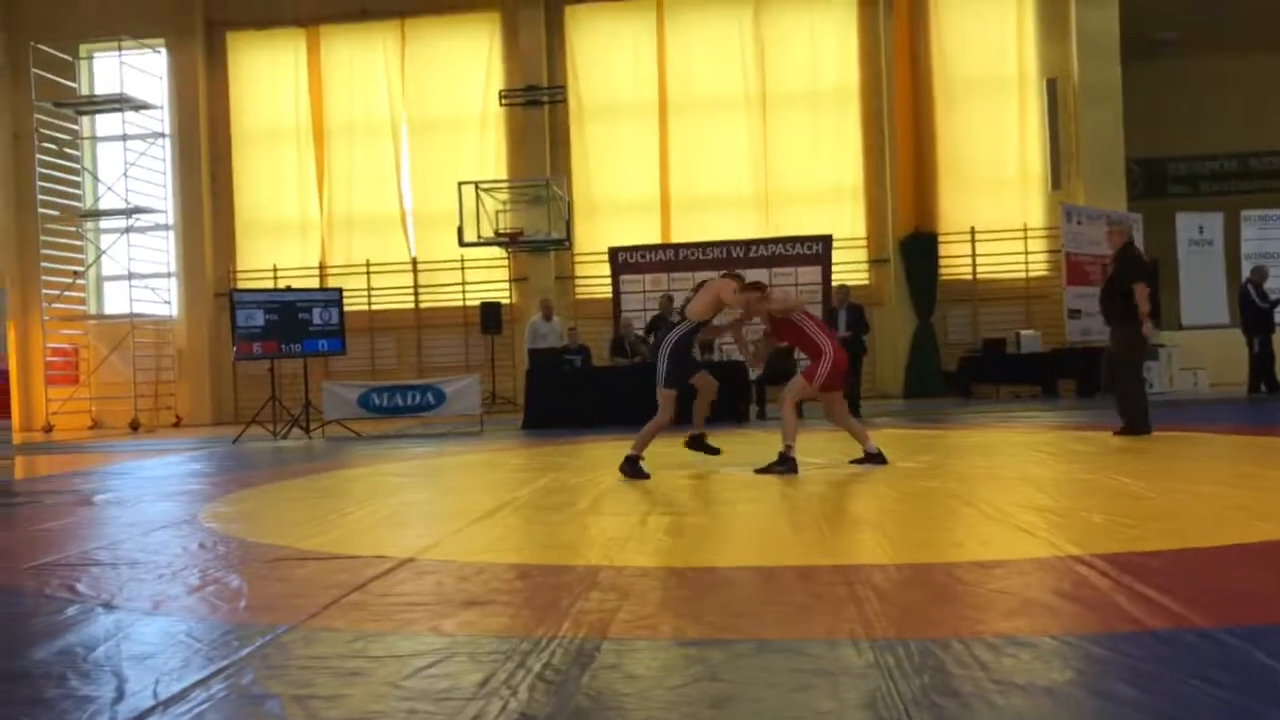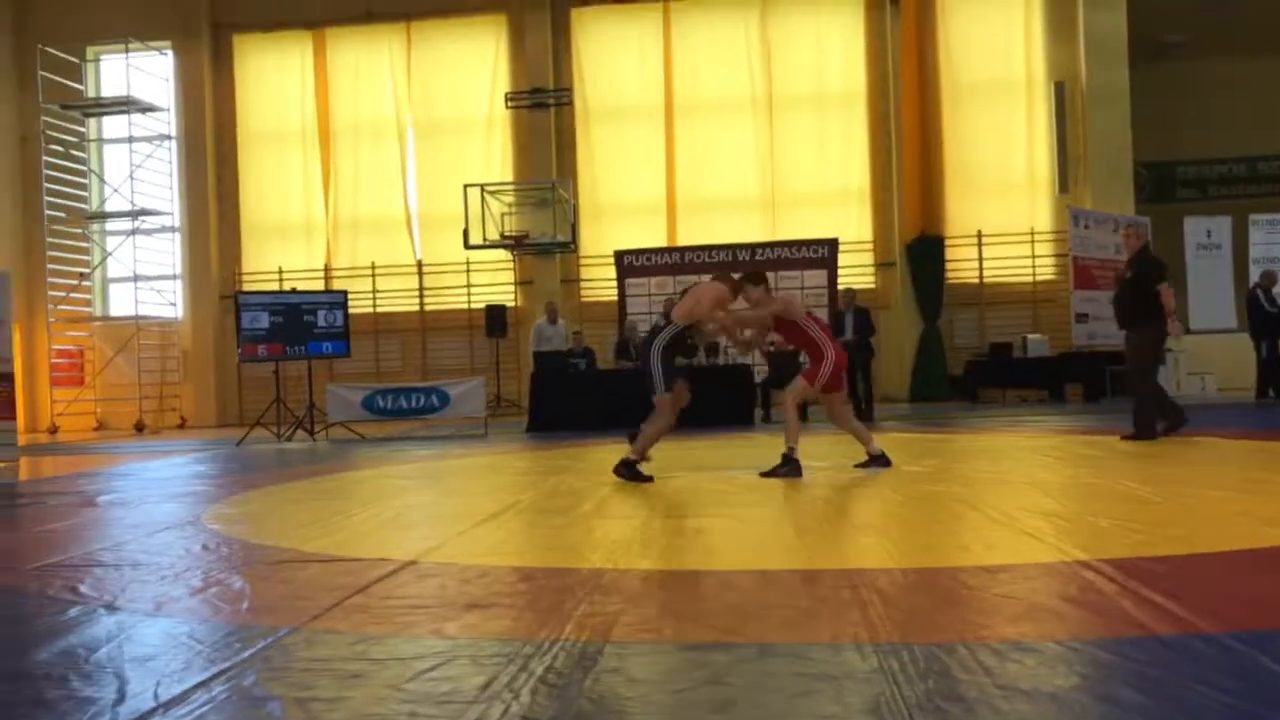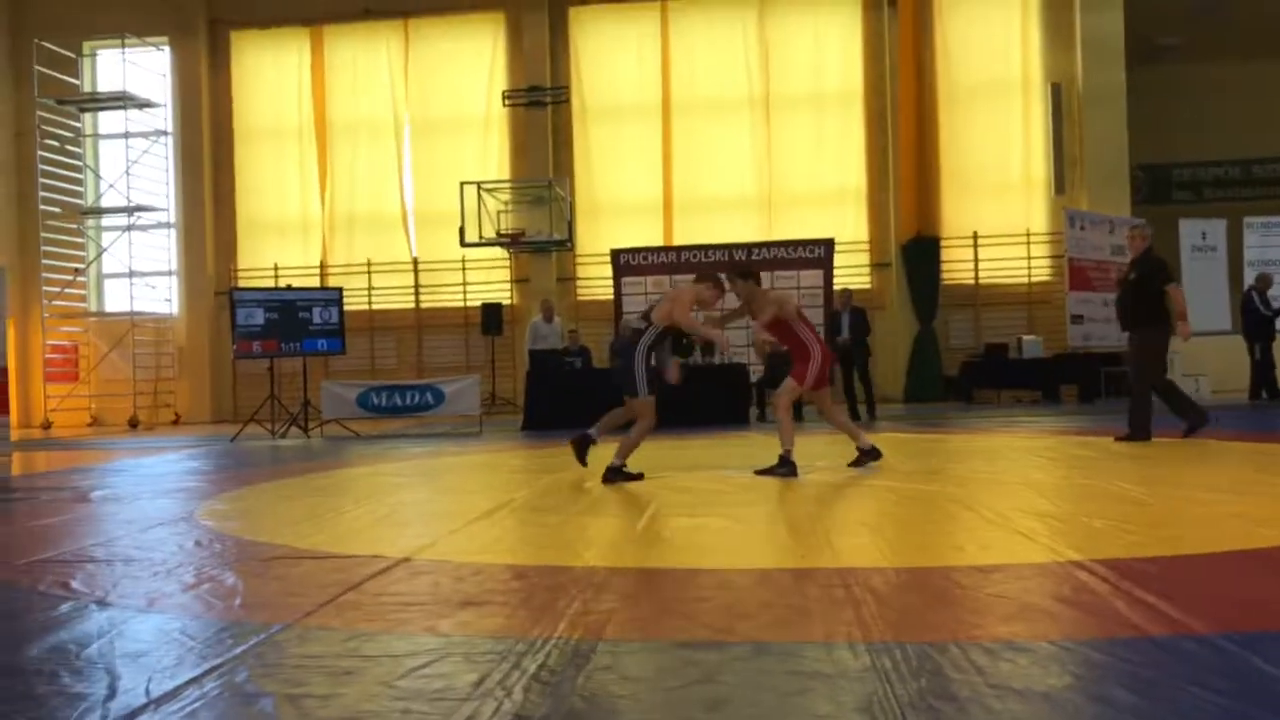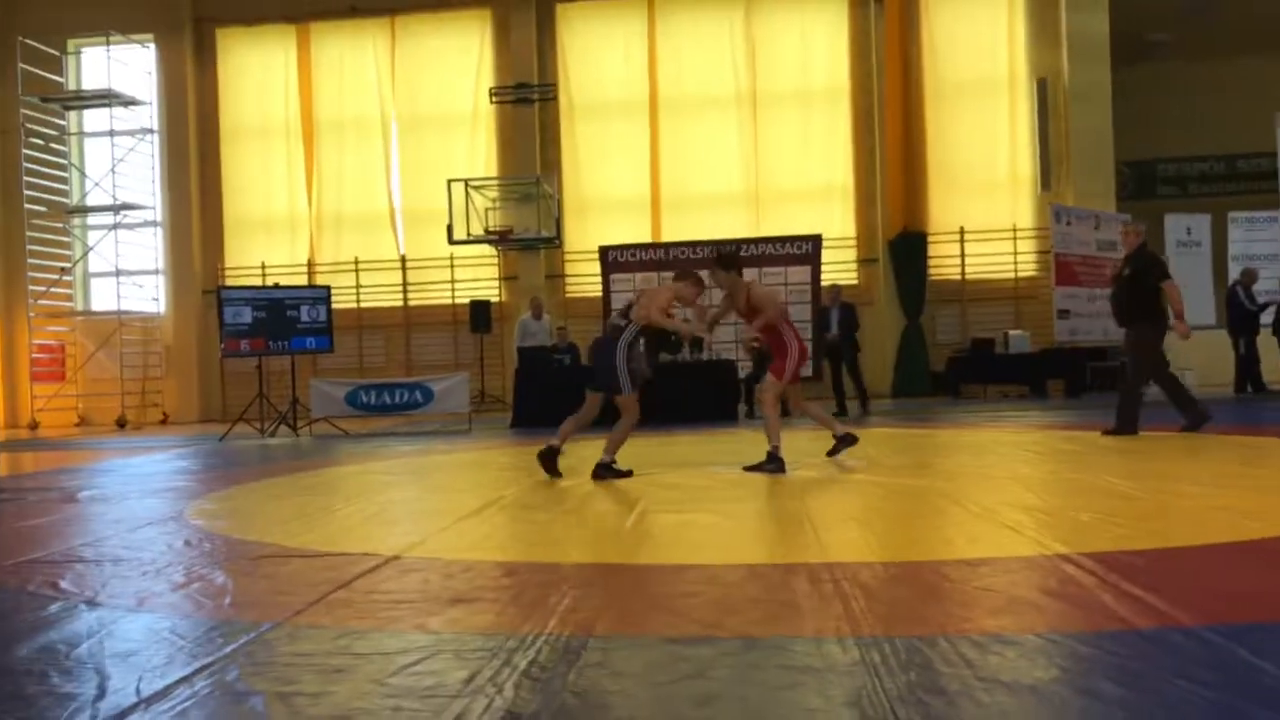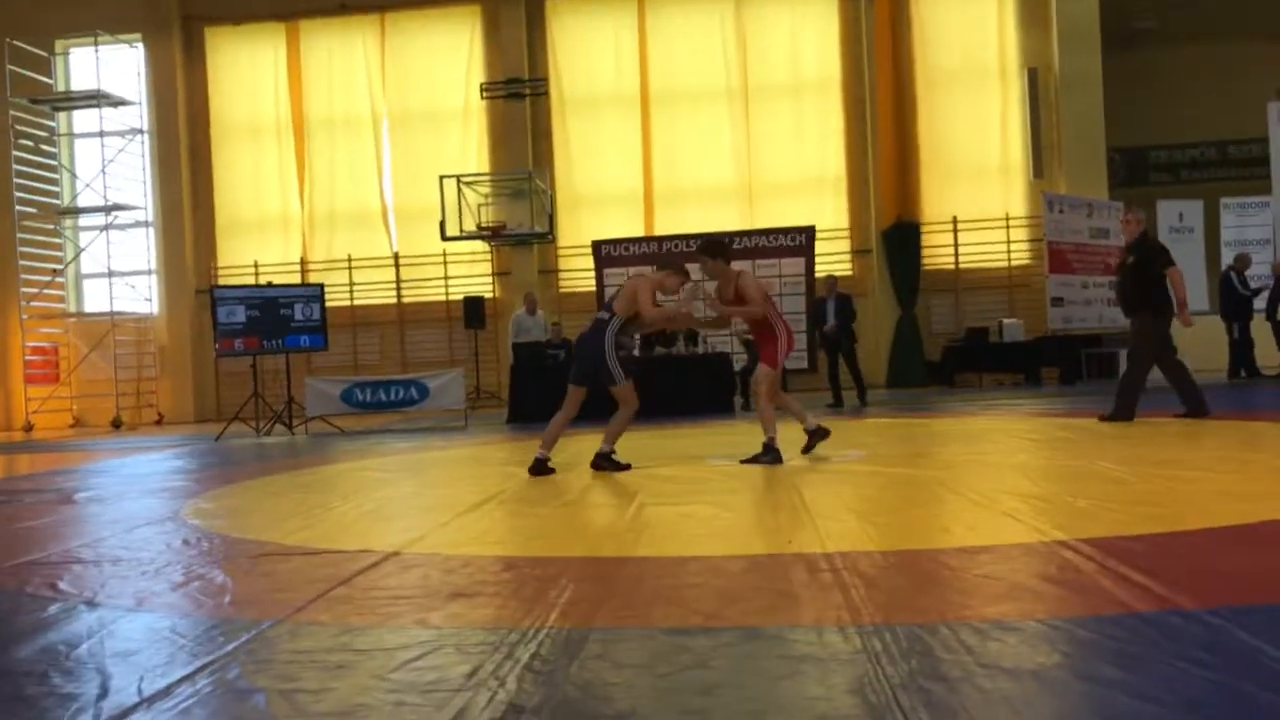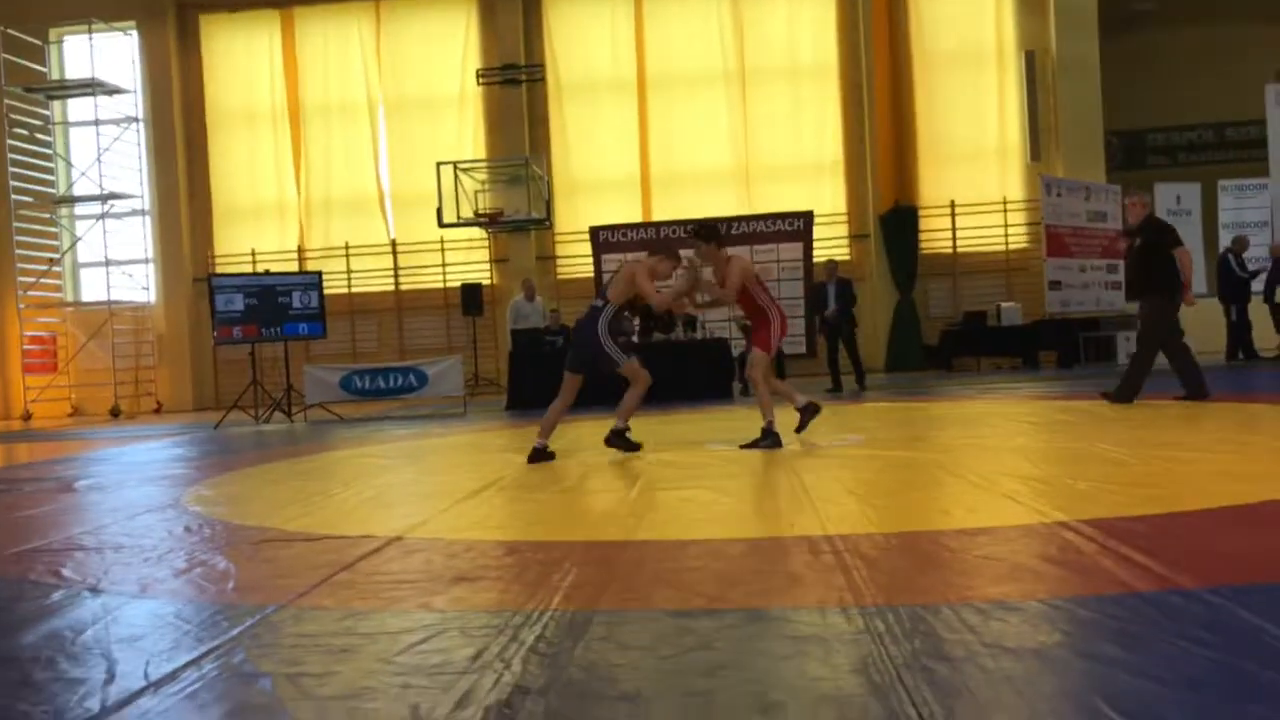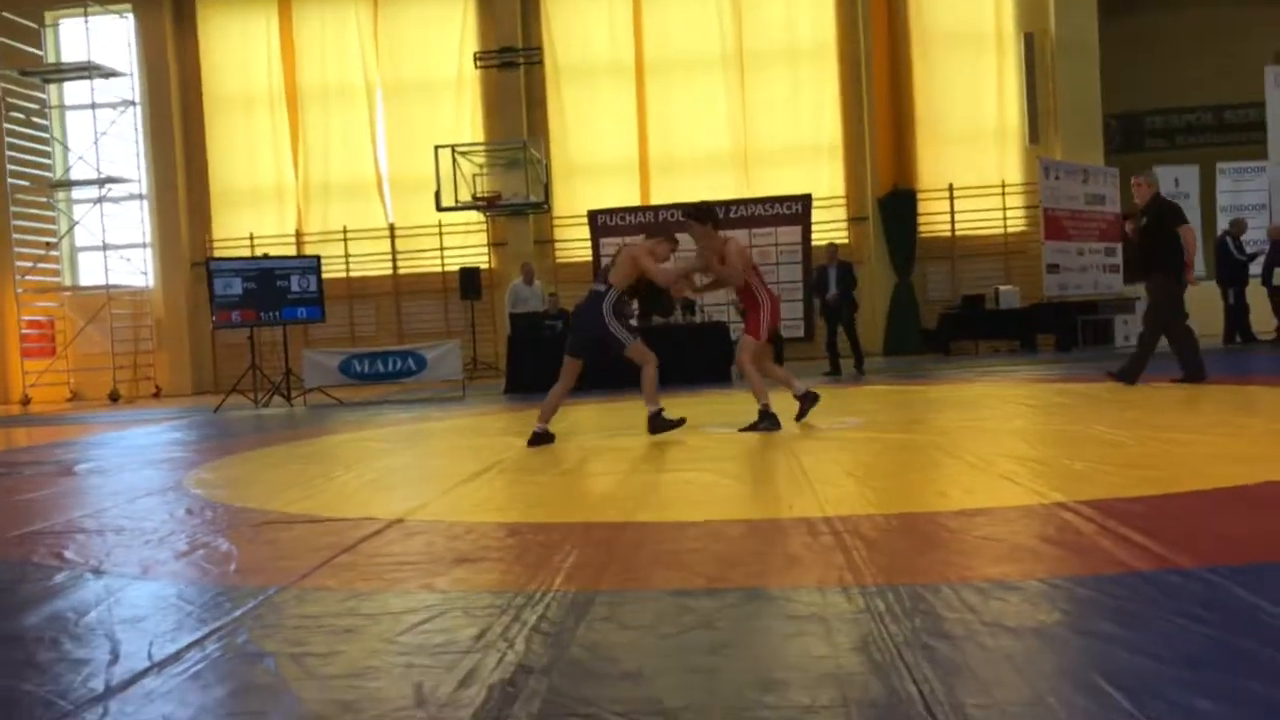
dt=0.1s
person 1, frame 1
left shoulder: (1130, 259)
right shoulder: (1122, 258)
left elbow: (1140, 289)
left wrist: (1145, 319)
right wrist: (1105, 280)
left hip: (1131, 326)
right hip: (1122, 325)
left knee: (1127, 375)
right knee: (1118, 372)
left ankle: (1138, 424)
right ankle: (1132, 421)
person 1, frame 2
left shoulder: (1148, 262)
right shoulder: (1134, 262)
left elbow: (1165, 290)
left wrist: (1172, 318)
right wrist: (1116, 282)
left hip: (1148, 329)
right hip: (1138, 330)
left knee: (1140, 379)
right knee: (1143, 378)
left ankle: (1145, 429)
right ankle: (1173, 416)
person 1, frame 3
left shoulder: (1153, 264)
right shoulder: (1136, 265)
left elbow: (1173, 291)
left wrist: (1181, 320)
right wrist: (1120, 284)
left hip: (1151, 331)
right hip: (1141, 332)
left knee: (1140, 381)
right knee: (1155, 380)
left ankle: (1139, 430)
right ankle: (1195, 416)
person 1, frame 4
left shoulder: (1148, 260)
right shoulder: (1129, 261)
left elbow: (1169, 287)
left wrist: (1179, 319)
right wrist: (1114, 279)
left hip: (1145, 327)
right hip: (1137, 327)
left knee: (1132, 376)
right knee: (1159, 373)
left ankle: (1126, 424)
right ankle: (1196, 414)
person 1, frame 5
left shoulder: (1151, 247)
right shoulder: (1131, 250)
left elbow: (1174, 274)
left wrist: (1182, 307)
right wrist: (1118, 269)
left hip: (1151, 314)
right hip: (1143, 315)
left knee: (1137, 362)
right knee: (1167, 361)
left ankle: (1123, 410)
right ankle: (1196, 404)
person 1, frame 6
left shoulder: (1159, 229)
right shoulder: (1136, 233)
left elbow: (1183, 255)
left wrist: (1186, 288)
right wrist: (1126, 253)
left hip: (1161, 296)
right hip: (1151, 297)
left knee: (1146, 344)
right knee: (1172, 343)
left ankle: (1126, 392)
right ankle: (1196, 388)
person 1, frame 7
left shoulder: (1165, 208)
right shoulder: (1144, 213)
left elbow: (1188, 233)
left wrist: (1189, 266)
right wrist: (1132, 234)
left hip: (1168, 276)
right hip: (1157, 277)
left knee: (1153, 324)
right knee: (1174, 326)
left ankle: (1131, 372)
right ankle: (1194, 371)
person 2, frame 1
left shoulder: (775, 307)
right shoulder: (772, 330)
left elbow: (795, 304)
right wrist: (737, 333)
left hip: (828, 356)
right hip: (832, 358)
left knee: (788, 397)
right knee: (836, 413)
left ankle: (787, 458)
right ankle: (873, 452)
person 2, frame 2
left shoulder: (780, 302)
right shoulder: (766, 317)
left hip: (828, 357)
right hip: (827, 359)
left knee: (789, 399)
right knee: (839, 415)
left ankle: (791, 462)
right ankle: (877, 455)
person 2, frame 3
left shoulder: (772, 299)
right shoulder: (751, 307)
right elbow: (724, 319)
left hip: (814, 355)
right hip: (808, 357)
left knee: (781, 401)
right knee: (826, 409)
left ankle: (787, 462)
right ankle: (868, 448)
person 2, frame 4
left shoulder: (756, 292)
right shoulder: (731, 297)
left elbow: (778, 309)
right elbow: (713, 320)
left wrist: (758, 323)
left hip: (790, 349)
right hip: (780, 350)
left knee: (765, 398)
right knee: (796, 402)
left ankle: (775, 459)
right ankle: (842, 434)
person 2, frame 5
left shoulder: (745, 280)
right shoulder: (722, 287)
left elbow: (759, 310)
right elbow: (725, 321)
left wrist: (724, 309)
left hip: (778, 337)
right hip: (766, 339)
left knee: (760, 389)
right knee: (771, 393)
left ankle: (771, 449)
right ankle: (813, 428)
person 2, frame 6
left shoulder: (735, 265)
right shoulder: (718, 268)
left elbow: (729, 298)
right elbow: (724, 298)
left wrist: (703, 284)
right wrist: (698, 305)
left hip: (771, 321)
right hip: (762, 323)
left knee: (755, 374)
right knee: (762, 377)
left ankle: (770, 434)
right ankle: (805, 405)
person 2, frame 7
left shoulder: (731, 247)
right shoulder: (712, 250)
left elbow: (737, 280)
right elbow: (724, 280)
left wrist: (710, 262)
right wrist: (697, 289)
left hip: (764, 306)
right hip: (755, 308)
left knee: (743, 359)
right knee: (761, 363)
left ankle: (768, 416)
right ankle: (804, 394)
person 3, frame 1
left shoulder: (709, 289)
right shoulder: (726, 284)
right elbow: (735, 305)
left hip: (680, 347)
right hip: (671, 347)
left knee: (710, 387)
right knee: (666, 414)
left ankle: (696, 436)
right ankle: (631, 459)
person 3, frame 2
left shoulder: (699, 291)
right shoulder: (713, 290)
right elbow: (703, 312)
left hip: (659, 348)
right hip: (657, 350)
left knee: (683, 396)
right knee: (667, 418)
left ankle: (642, 435)
right ankle: (628, 463)
person 3, frame 3
left shoulder: (679, 297)
right shoulder: (688, 293)
right elbow: (679, 318)
right wrist: (710, 333)
left hip: (629, 348)
right hip: (636, 352)
left knee: (633, 409)
right knee: (647, 419)
left ankle: (588, 437)
right ankle: (615, 468)
person 3, frame 4
left shoulder: (658, 294)
right shoulder: (666, 293)
right elbow: (650, 315)
right wrist: (681, 328)
left hip: (603, 347)
right hip: (615, 350)
left knee: (589, 410)
right knee: (630, 415)
left ankle: (552, 449)
right ankle: (604, 465)
person 3, frame 5
left shoulder: (641, 285)
right shoulder: (645, 283)
left elbow: (636, 325)
right elbow: (648, 316)
left wrist: (674, 321)
right wrist: (678, 310)
left hip: (587, 342)
right hip: (603, 342)
left knee: (569, 408)
right knee: (629, 404)
left ankle: (540, 460)
right ankle: (603, 455)
person 3, frame 6
left shoulder: (634, 271)
right shoulder: (638, 269)
left elbow: (658, 303)
right elbow: (658, 304)
left wrist: (683, 289)
right wrist: (687, 284)
left hip: (583, 330)
right hip: (599, 330)
left knee: (565, 396)
right knee: (641, 379)
left ankle: (539, 448)
right ankle: (617, 431)
person 3, frame 7
left shoulder: (633, 253)
right shoulder: (639, 252)
right elbow: (663, 280)
left wrist: (684, 270)
right wrist: (693, 266)
left hip: (583, 314)
right hip: (602, 314)
left knee: (566, 380)
right knee: (649, 361)
left ankle: (539, 432)
right ankle: (654, 417)
